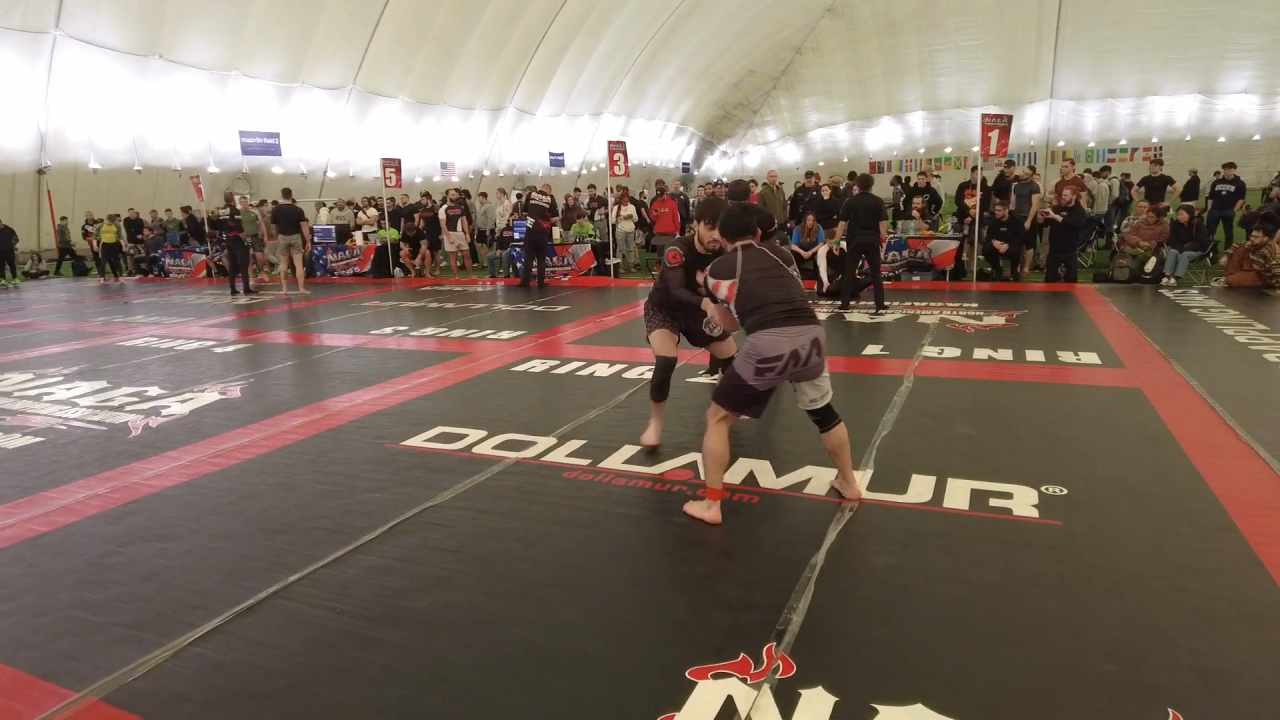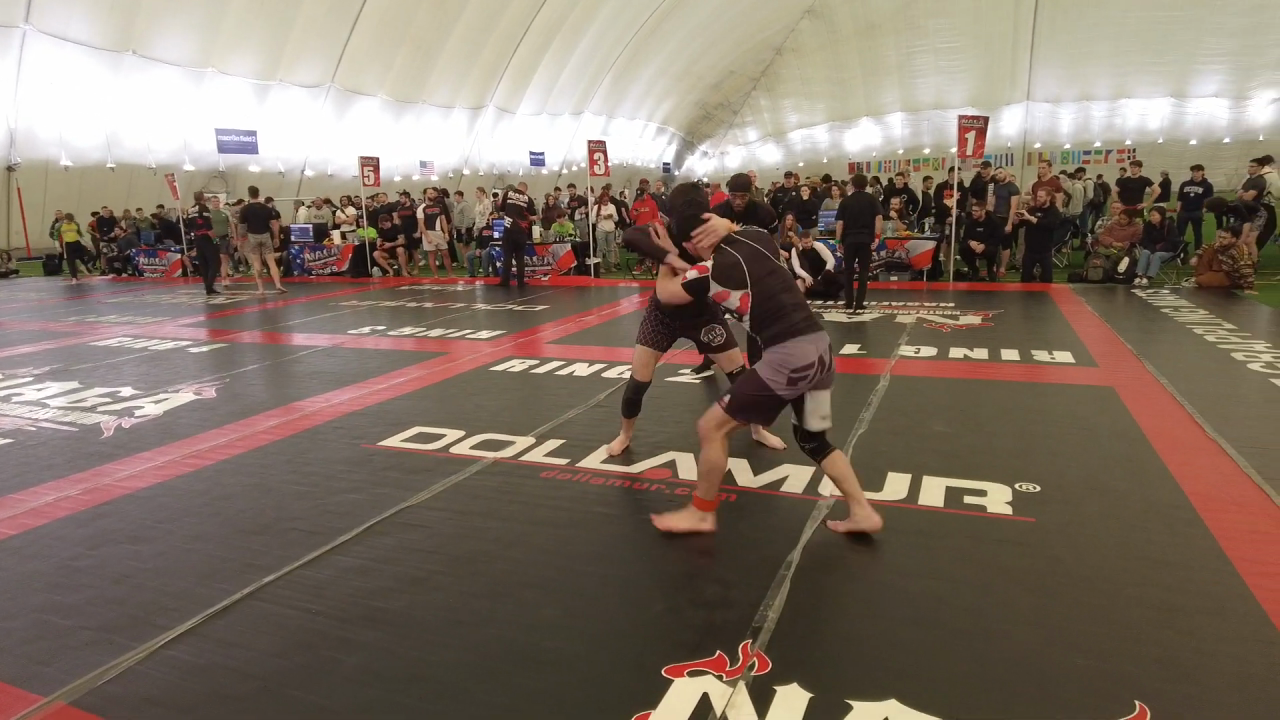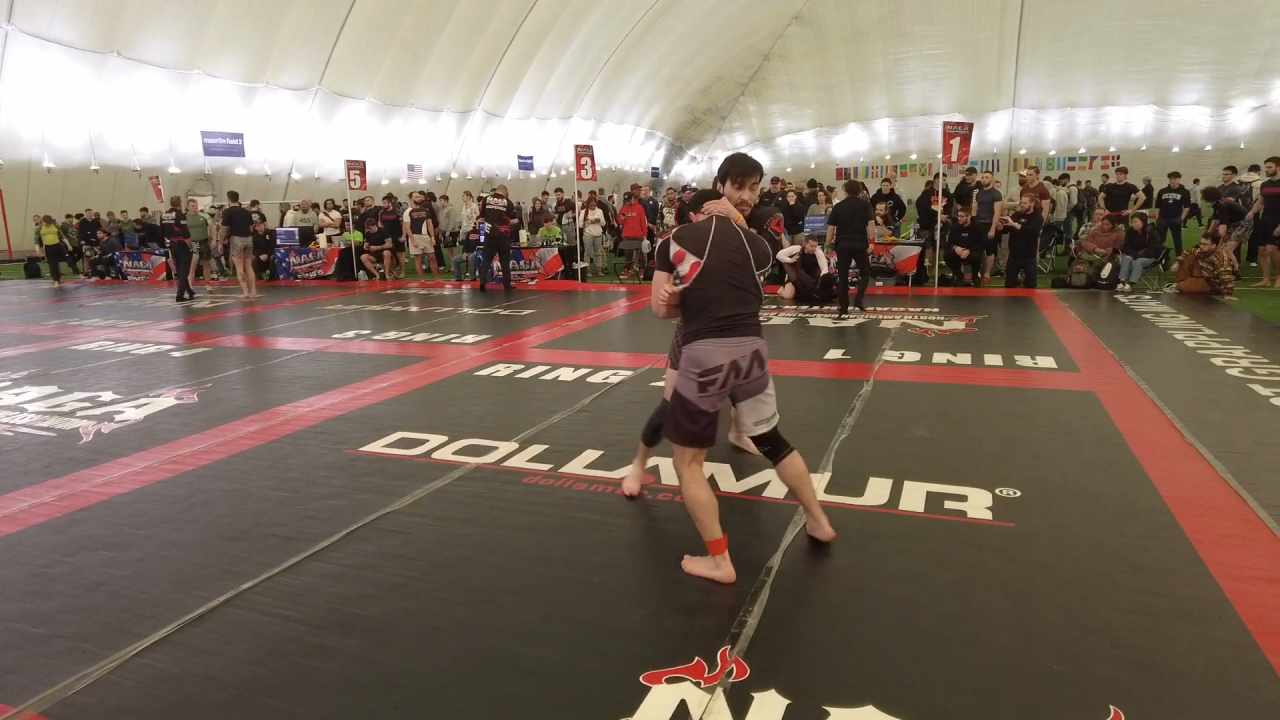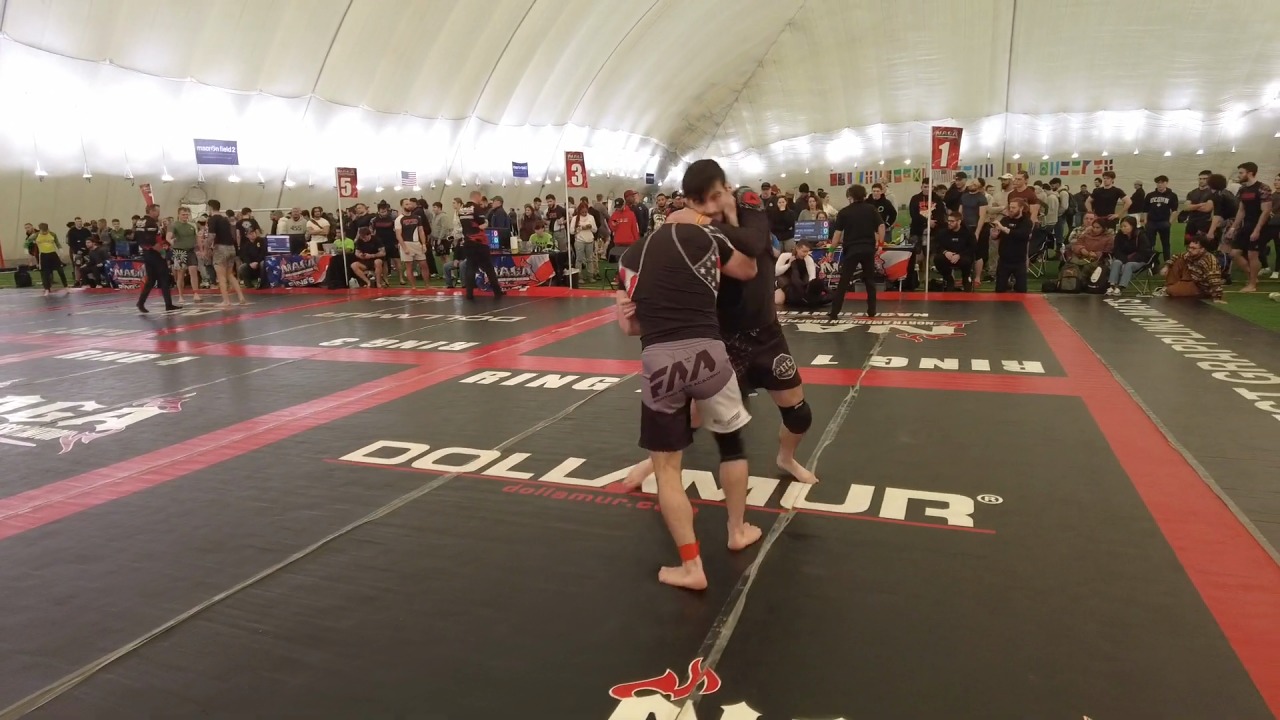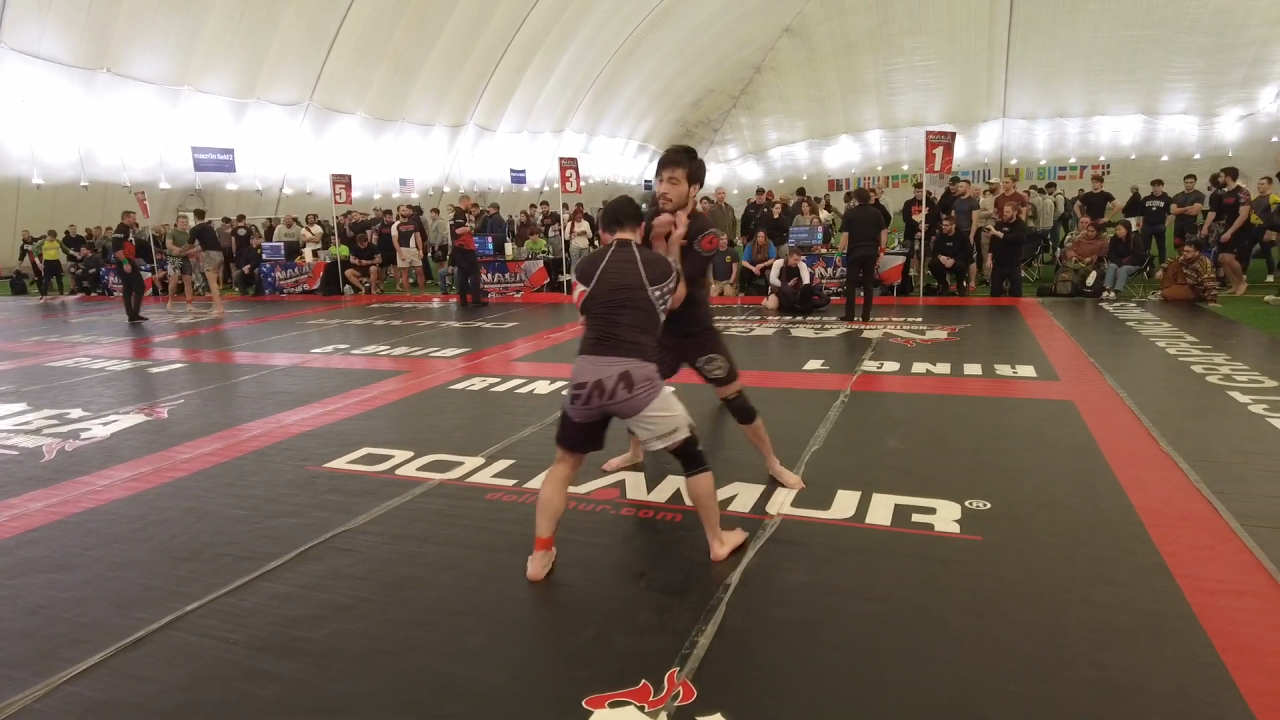
dt=0.4s
person 1, frame 1
left shoulder: (715, 271)
right shoulder: (781, 254)
left elbow: (727, 324)
left hip: (766, 344)
right hip: (809, 336)
left knee: (718, 418)
right knee: (823, 412)
left ankle: (711, 505)
right ankle: (849, 483)
person 1, frame 2
left shoulder: (711, 271)
right shoulder: (759, 237)
left elbow: (665, 295)
left wrist: (667, 258)
left hip: (787, 355)
right hip: (819, 346)
left knee: (712, 428)
right knee: (814, 440)
left ankle: (702, 513)
right ankle: (862, 511)
person 1, frame 3
left shoulder: (679, 239)
right shoulder: (758, 245)
left elbow: (664, 308)
left hip: (704, 356)
right hip: (751, 350)
left knee: (687, 460)
right knee: (772, 442)
left ankle: (718, 560)
right ankle: (818, 522)
person 1, frame 4
left shoulder: (631, 257)
right shoulder: (704, 236)
left elbow: (629, 326)
right elbow: (748, 271)
right wrist: (732, 215)
left hip: (659, 361)
right hip: (707, 352)
left knee: (666, 467)
right knee: (731, 443)
left ankle: (691, 566)
right ankle: (737, 530)
person 1, frame 5
left shoulder: (584, 265)
right shoulder: (662, 265)
right elbow: (676, 300)
right wrist: (676, 241)
left hip: (588, 371)
right hip: (637, 375)
left knee: (565, 463)
right knee: (690, 453)
left ankle: (540, 557)
right ankle: (718, 540)
person 2, frame 1
right shoulder: (677, 250)
right elbow: (677, 292)
right wrist: (705, 302)
left hip: (696, 311)
right hip: (662, 310)
left knee: (731, 359)
right knee: (666, 362)
right ankle: (655, 422)
person 2, frame 2
right shoulder: (664, 231)
right elbow: (631, 237)
left hip: (704, 310)
right hip: (664, 311)
left knee: (740, 373)
right knee: (638, 381)
left ankle: (757, 429)
right ankle: (625, 434)
person 2, frame 3
left shoulder: (767, 218)
right shoulder: (700, 226)
left elbow: (767, 257)
left wrist: (737, 218)
left hip: (735, 320)
right hip: (697, 319)
left knee: (750, 386)
right knee: (675, 402)
left ankle: (738, 435)
right ankle: (639, 462)
person 2, frame 4
left shoulder: (747, 204)
right shoulder: (688, 237)
left elbow: (754, 245)
left wrist: (708, 226)
left hip: (765, 334)
right hip: (720, 337)
left knee: (798, 410)
right knee: (691, 416)
left ankle: (786, 458)
right ankle: (658, 460)
person 2, frame 5
left shoulder: (702, 230)
right shoulder: (653, 219)
left elbow: (683, 286)
left wrist: (670, 243)
left hip: (693, 331)
right hip: (657, 328)
left knee: (735, 398)
left ankle: (773, 464)
right ankle: (636, 452)
